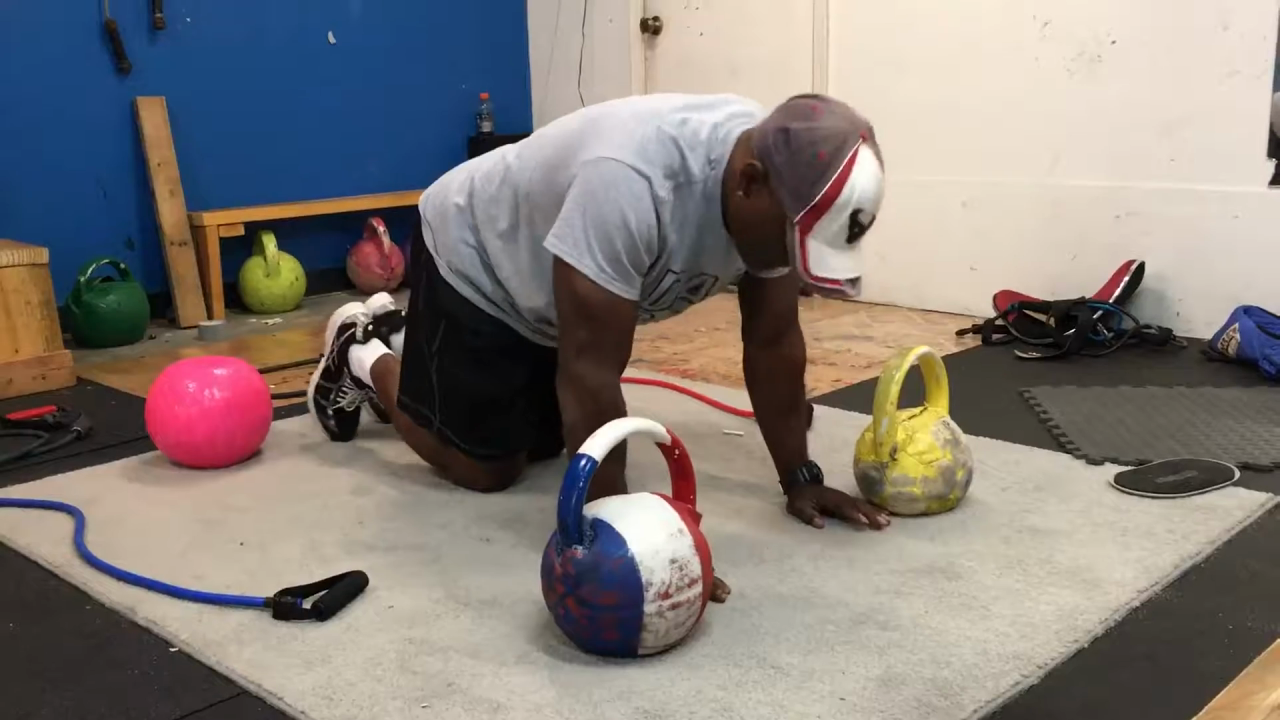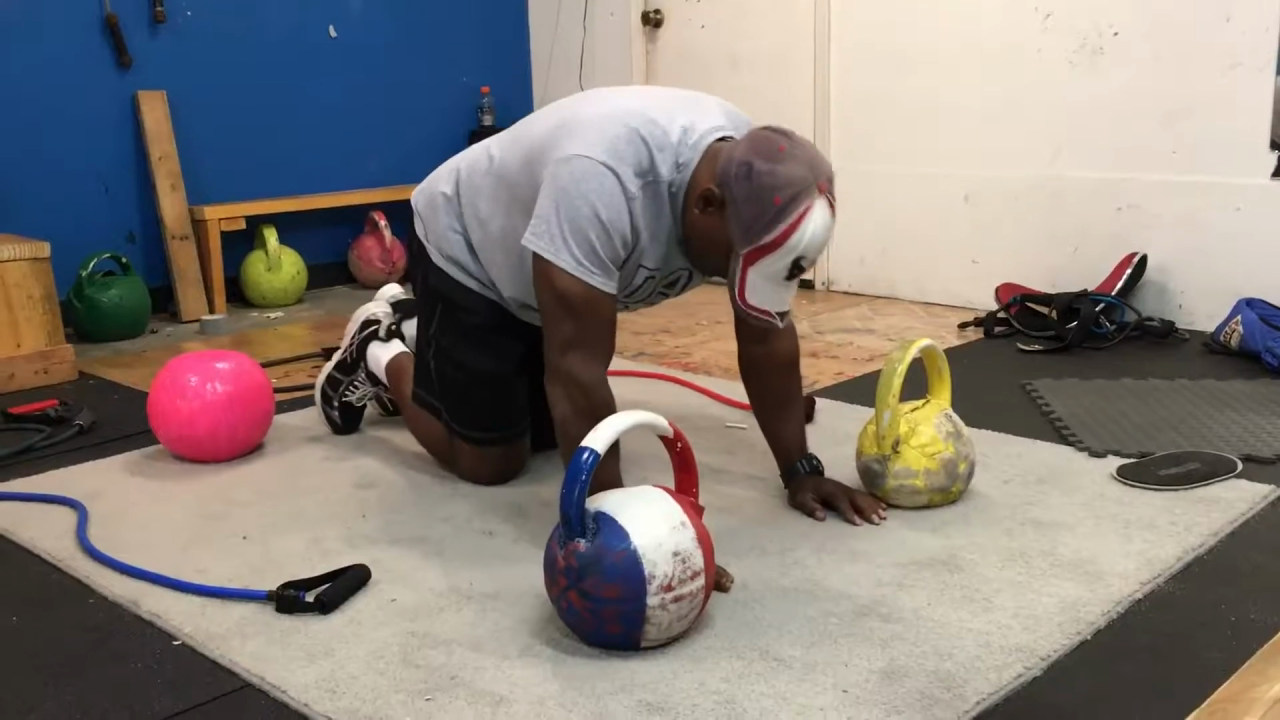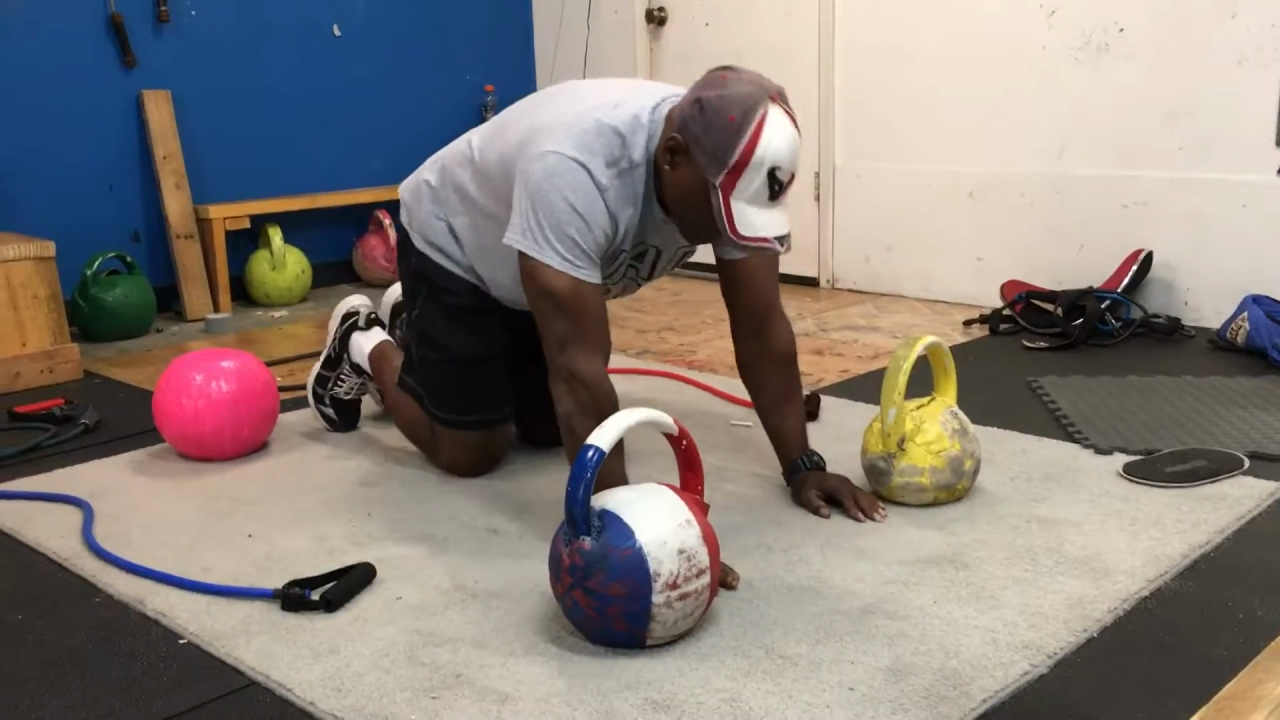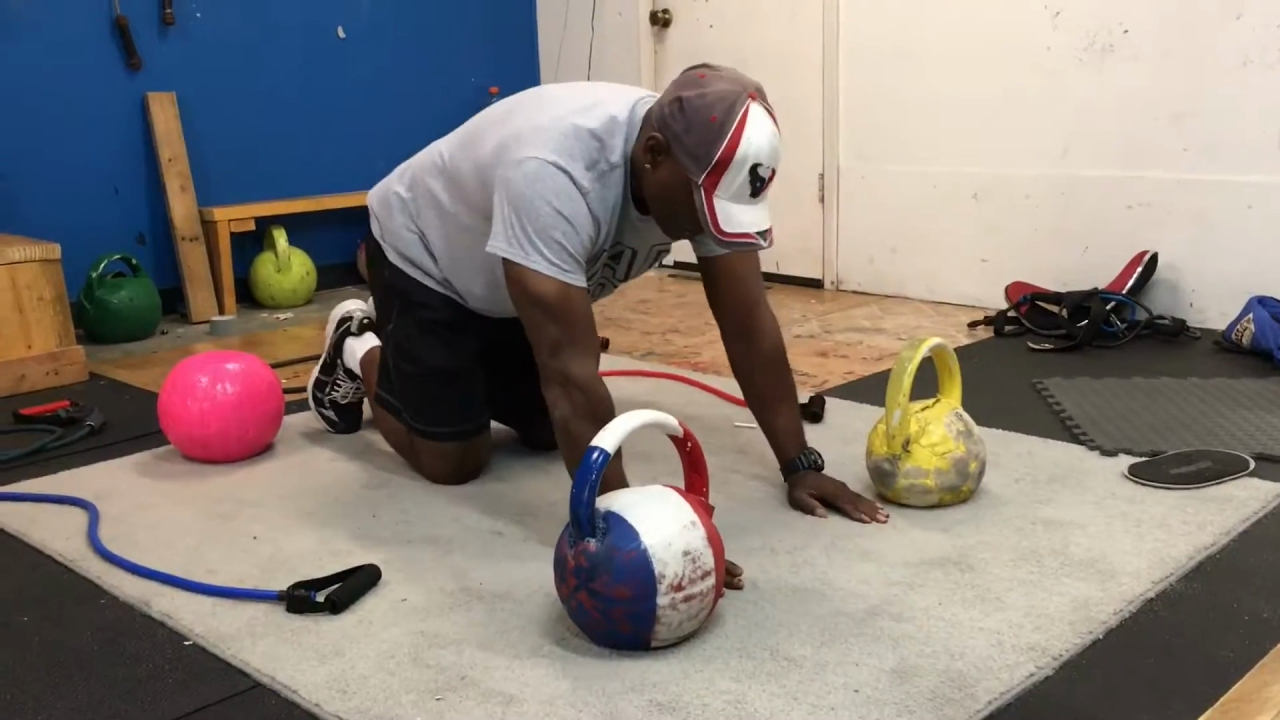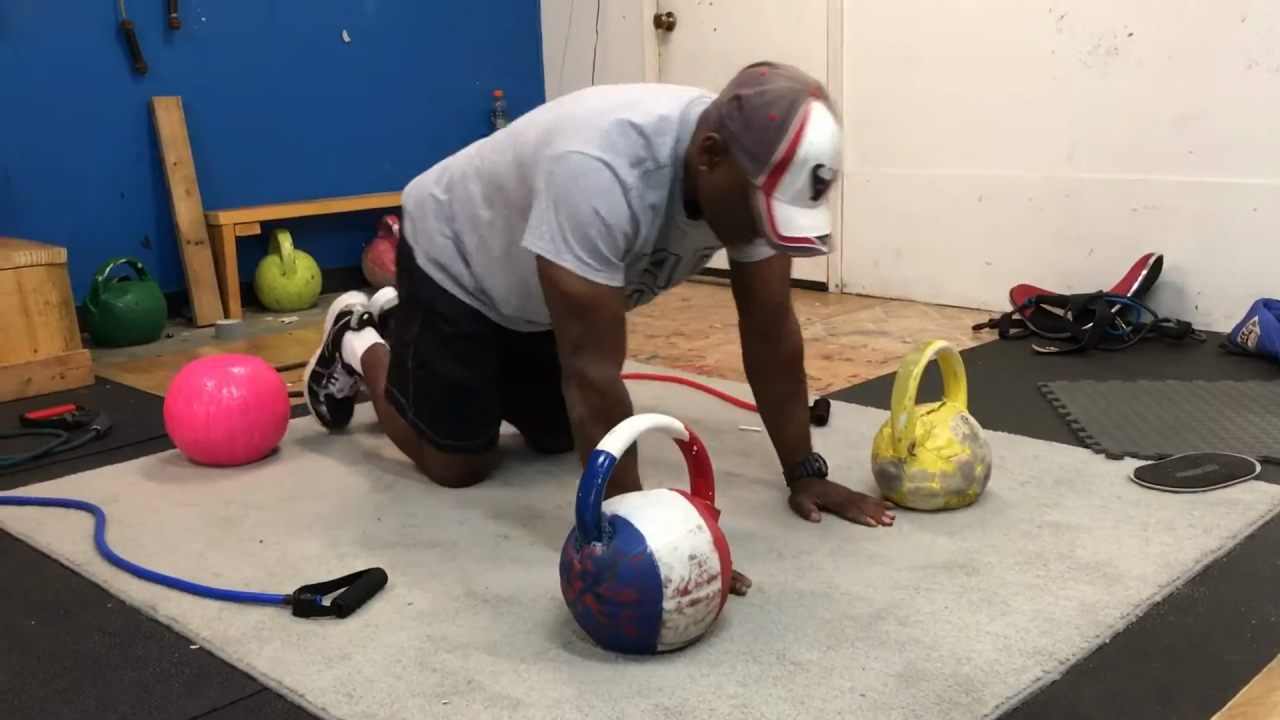
dt=0.3s
person 1, frame 1
left shoulder: (783, 179)
right shoulder: (632, 182)
left elbow: (774, 343)
right elbow: (591, 375)
left wrist: (800, 480)
left hip: (546, 283)
right hip: (474, 256)
left knee: (545, 442)
right knee: (486, 467)
left ankle: (397, 334)
right ankle: (363, 358)
person 1, frame 2
left shoulder: (757, 179)
right shoulder: (603, 182)
left elbow: (766, 338)
right elbow: (578, 368)
left wrist: (801, 472)
left hip: (538, 281)
right hip: (469, 251)
left knee: (549, 431)
right knee: (490, 461)
left ankle: (412, 327)
right ankle: (380, 353)
person 1, frame 3
left shoulder: (737, 165)
right shoulder: (575, 170)
left elbow: (762, 329)
right elbow: (578, 367)
left wrist: (802, 467)
left hip: (539, 270)
right hip: (451, 242)
left knee: (548, 430)
right knee: (470, 451)
left ankle: (408, 320)
right ankle: (364, 345)
person 1, frame 4
left shoulder: (711, 166)
right shoulder: (554, 173)
left elbow: (749, 326)
right elbow: (570, 370)
left wrist: (800, 465)
left hip: (509, 279)
right hip: (423, 252)
left knee: (548, 431)
right knee: (453, 460)
left ankle: (397, 334)
right ankle: (359, 351)
person 1, frame 5
left shoulder: (759, 172)
right shoulder: (601, 171)
left elbow: (770, 332)
right elbow: (594, 371)
left wrist: (804, 472)
left hip: (539, 283)
right hip: (457, 254)
left knee: (557, 437)
right knee: (458, 463)
left ankle: (404, 321)
right ankle: (359, 343)
